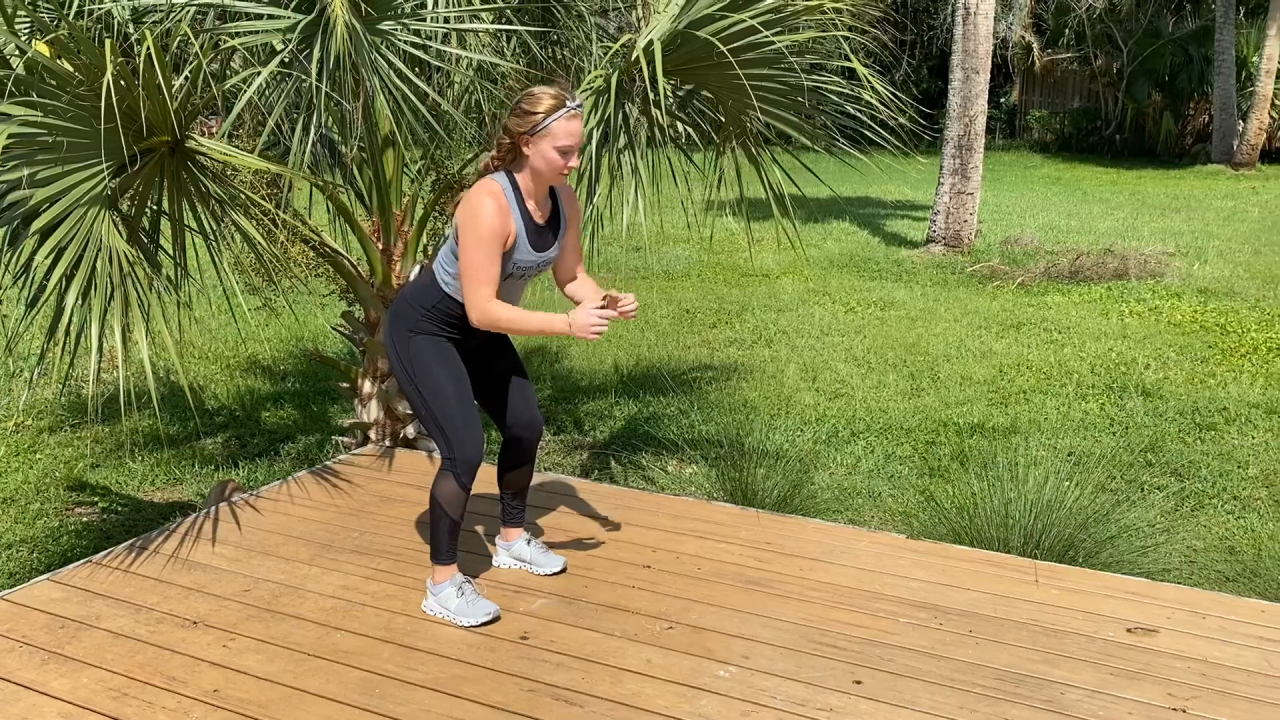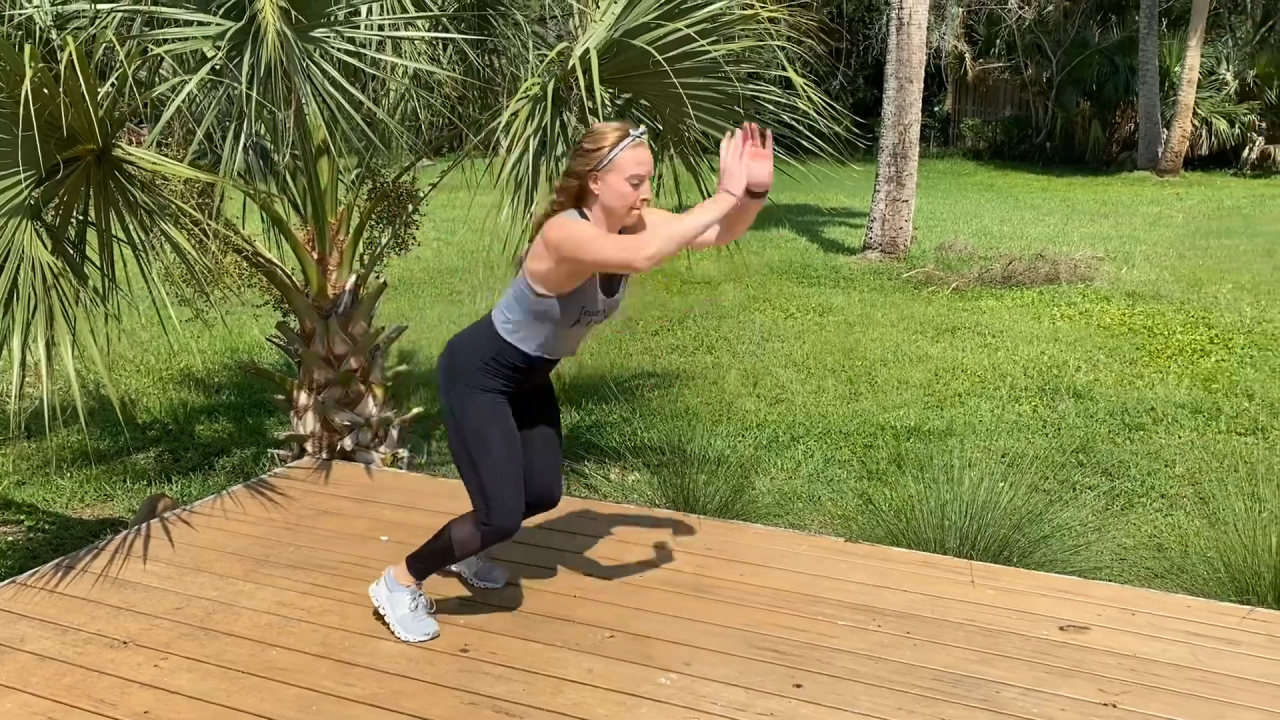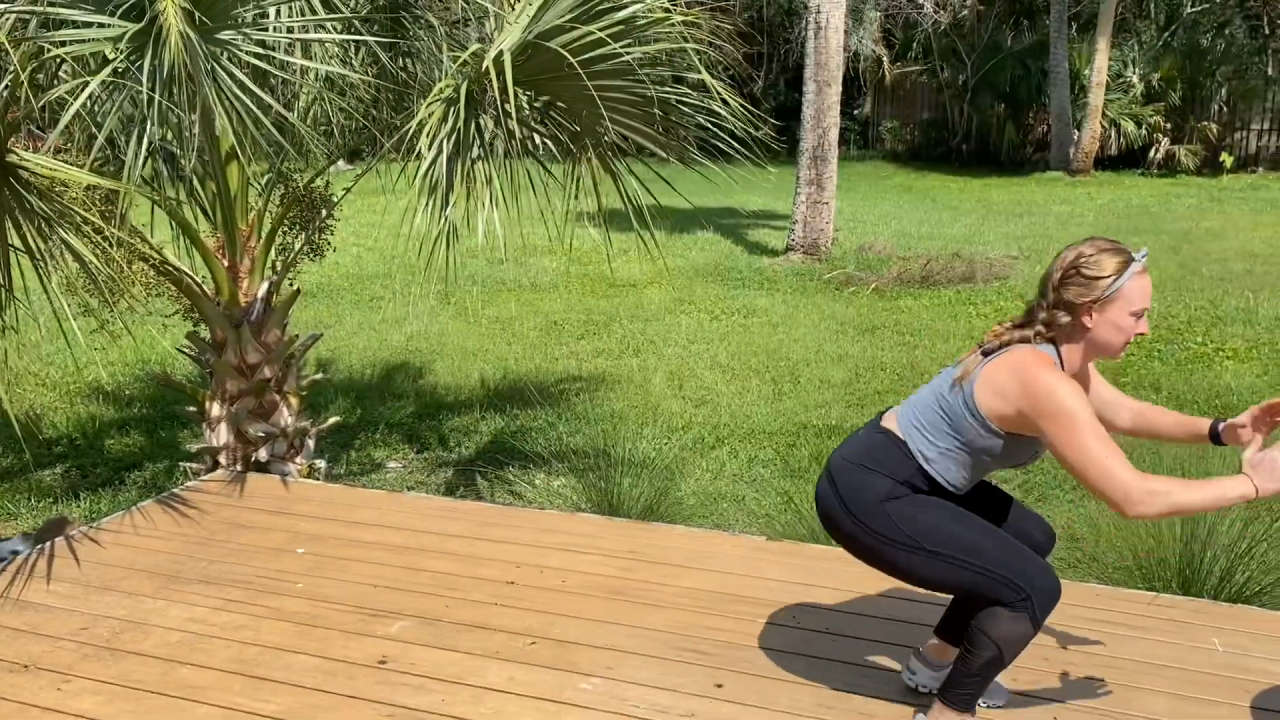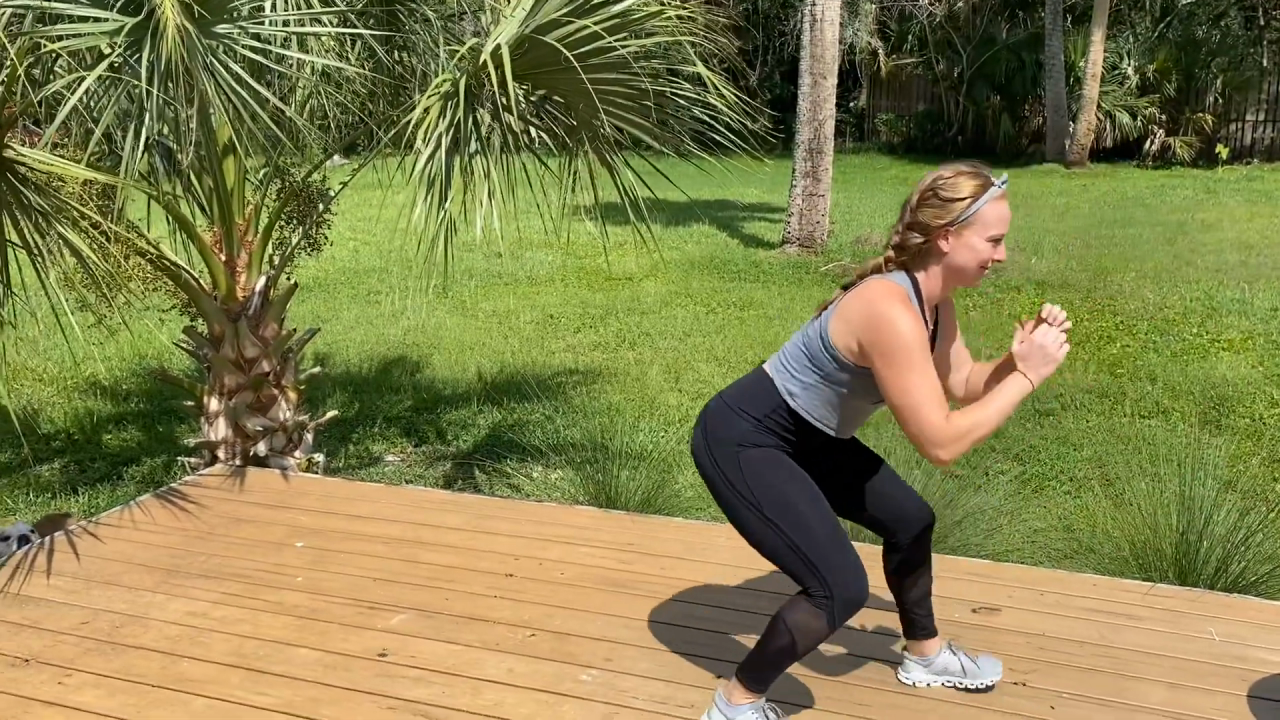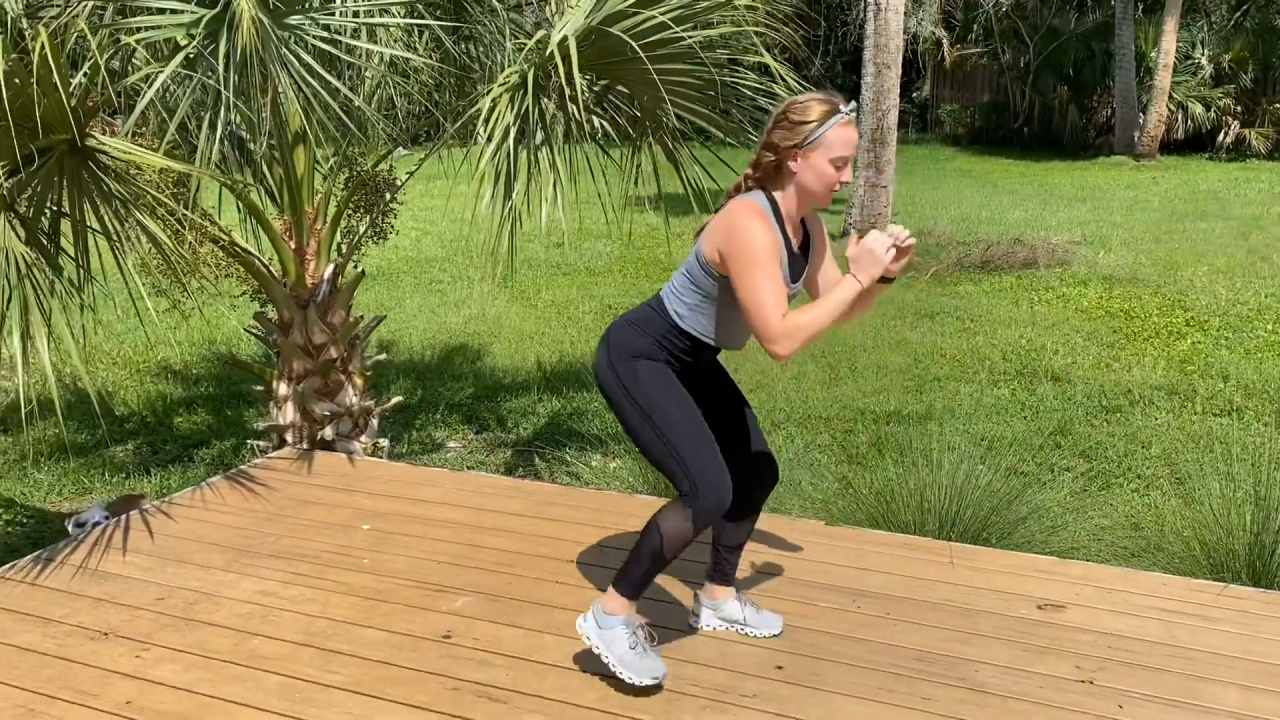
dt=1s
person 1, frame 1
left shoulder: (564, 201)
right shoulder: (488, 204)
left elbow: (572, 277)
right elbow: (483, 309)
left wrist: (605, 302)
right wrist: (567, 324)
left hip: (475, 329)
right hip: (422, 327)
left knee: (526, 426)
right knee: (465, 448)
left ankle: (512, 539)
right ankle: (443, 583)
person 1, frame 2
left shoulder: (631, 227)
right shoulder: (566, 235)
left elbow: (720, 232)
right elbow: (642, 257)
left wrist: (753, 191)
right wrist: (724, 196)
left hip: (527, 377)
right hip: (477, 378)
left knee: (542, 495)
right knee: (500, 517)
left ankle: (467, 551)
right ankle: (399, 584)
person 1, frame 3
left shoulder: (1054, 354)
right shoulder: (1042, 382)
left elbow: (1126, 414)
right elbow: (1134, 497)
left wrist: (1219, 430)
left hip: (903, 479)
right hip: (866, 495)
left knee: (1032, 540)
right knee: (1033, 588)
left ankle: (933, 661)
person 1, frame 4
left shoulder: (931, 296)
right shoulder: (891, 312)
left elbow: (962, 384)
right elbow: (941, 442)
left wrist: (1019, 356)
right wrist: (1028, 377)
left hip: (800, 433)
right hip: (738, 441)
left knee: (909, 520)
right knee: (840, 588)
left ankle: (924, 653)
person 1, frame 5
left shoulder: (805, 221)
right shoulder: (750, 224)
left elbow: (837, 310)
right elbow: (780, 339)
left wrist: (881, 273)
right wrist: (857, 274)
left hip: (689, 359)
right hip: (637, 356)
left knee: (757, 471)
right knee: (709, 491)
left ankle: (718, 597)
right ankle: (612, 615)
